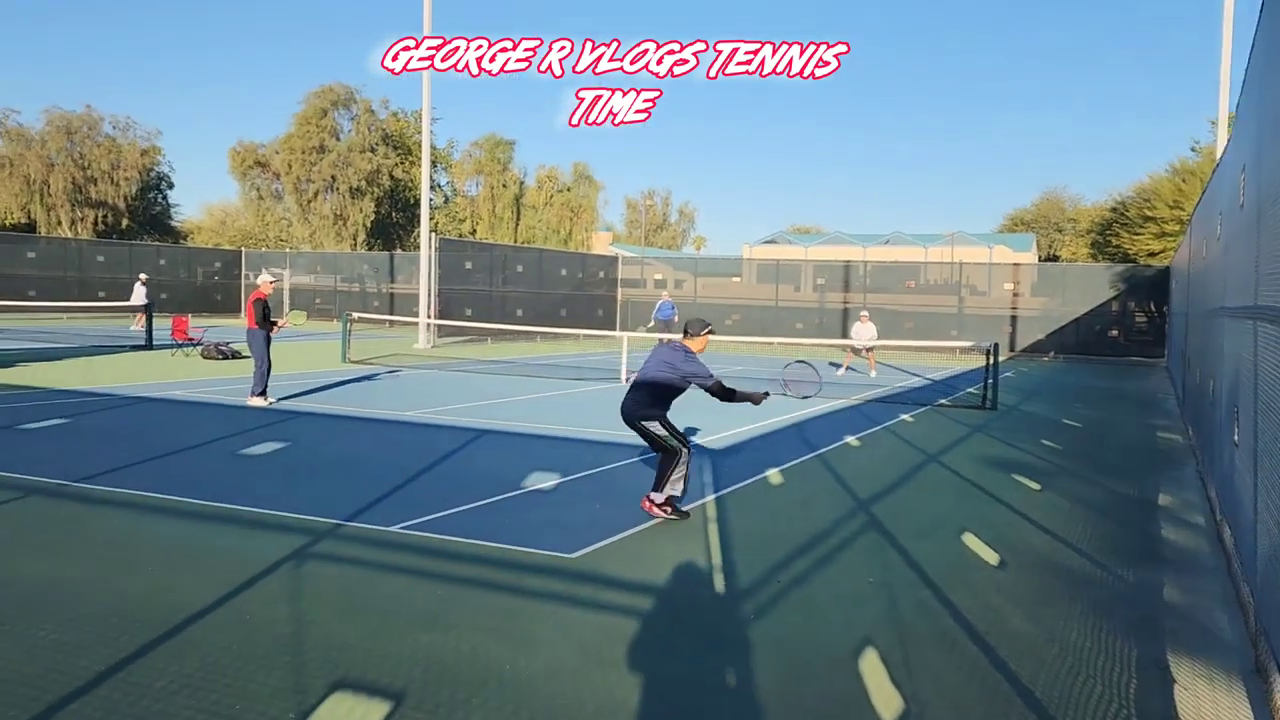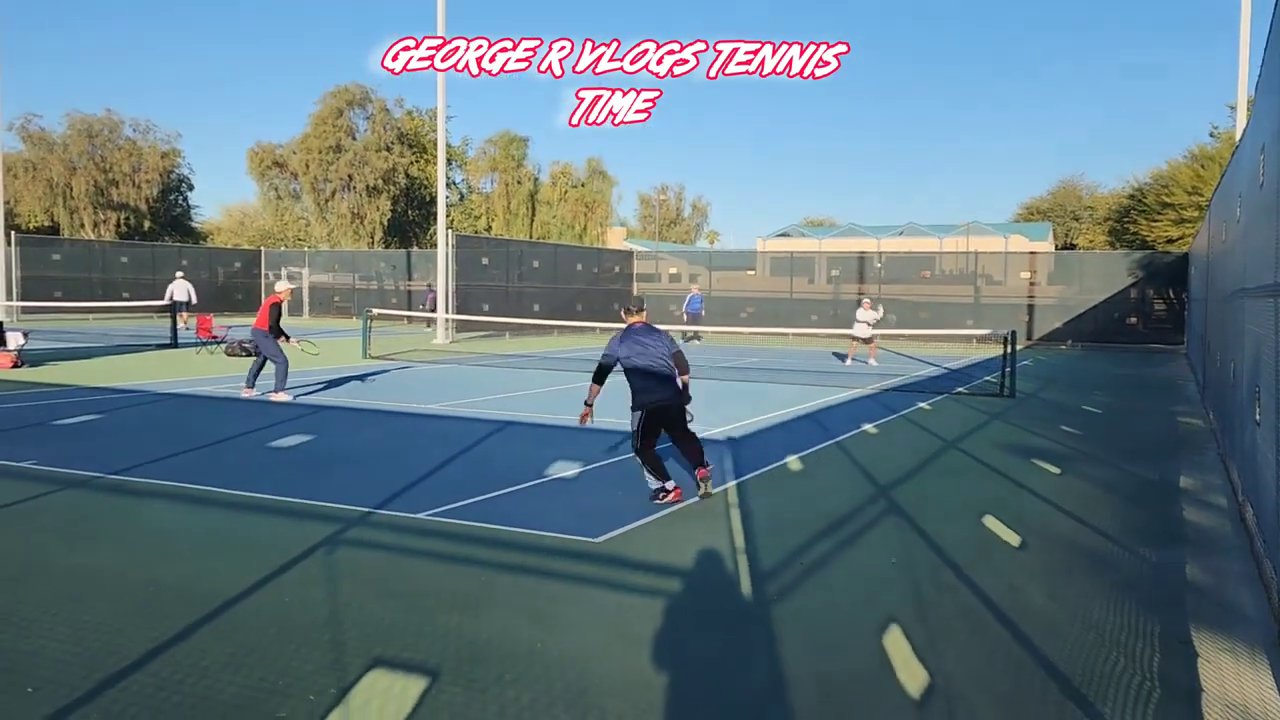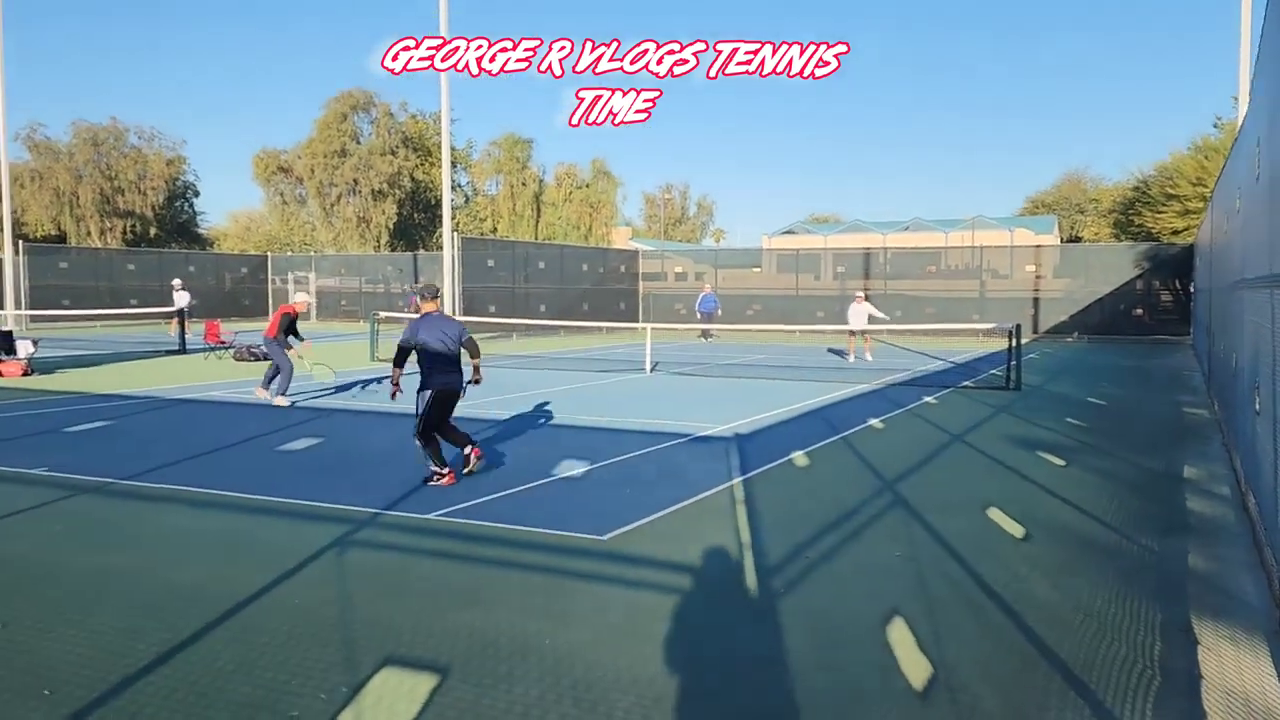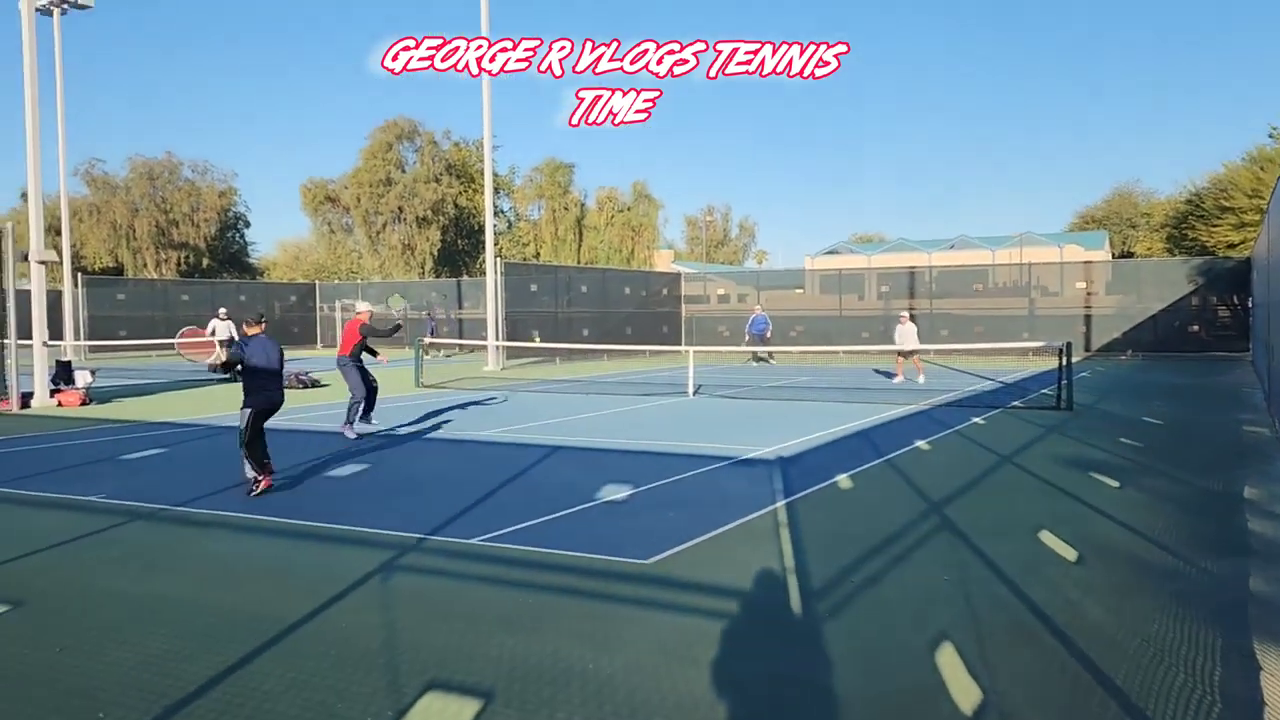
dt=0.7s
person 1, frame 1
left shoulder: (664, 348)
right shoulder: (690, 363)
right elbow: (722, 393)
left wrist: (640, 376)
right wrist: (754, 397)
left hip: (632, 409)
right hip: (644, 414)
left knee: (673, 451)
right knee: (680, 451)
left ankle: (658, 499)
right ankle: (658, 500)
person 1, frame 2
left shoulder: (617, 341)
right shoulder: (661, 335)
left elbow: (599, 376)
right elbow: (682, 365)
left wrist: (588, 404)
right wrist: (683, 391)
left hip: (645, 401)
right hip: (672, 397)
left knee: (643, 447)
right knee: (682, 437)
left ankle: (669, 489)
right ankle: (701, 468)
person 1, frame 3
left shoulder: (414, 327)
right shoulder: (454, 324)
left elbow: (400, 357)
right elbow: (474, 351)
left wrist: (395, 382)
right wrist: (476, 372)
left hip: (433, 385)
right hip: (453, 384)
left knee: (424, 430)
right knee: (440, 425)
left ankle: (444, 472)
right ankle: (470, 449)
person 1, frame 4
left shoulder: (243, 345)
right shoulder: (274, 345)
left elbow: (227, 367)
left hip: (256, 399)
right hip: (276, 398)
left knee: (248, 441)
right knee: (255, 431)
left ankle: (262, 477)
right ankle: (262, 468)
